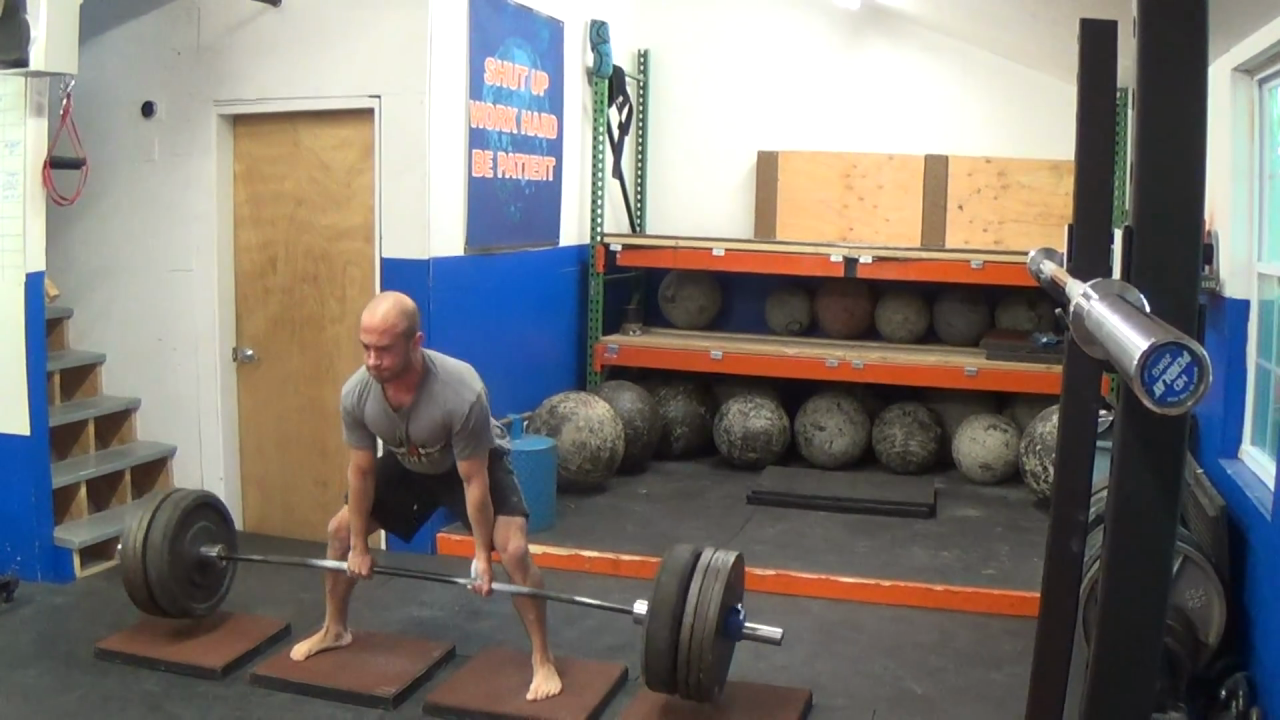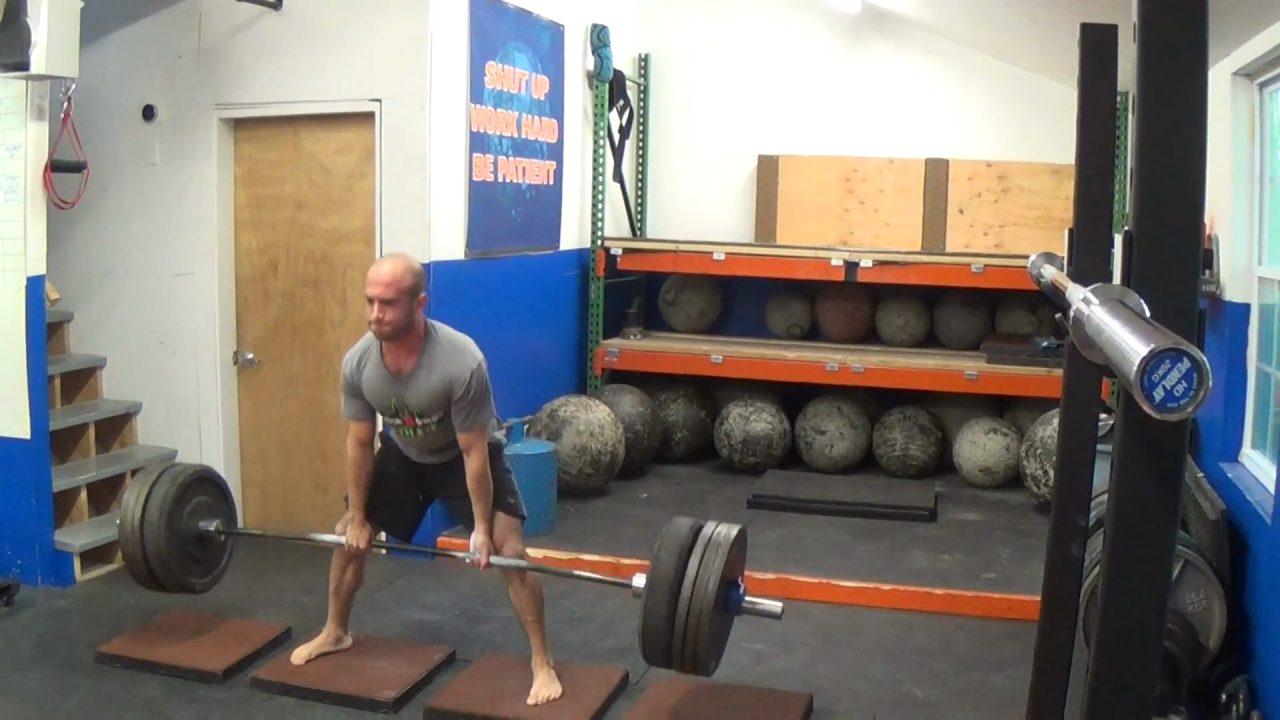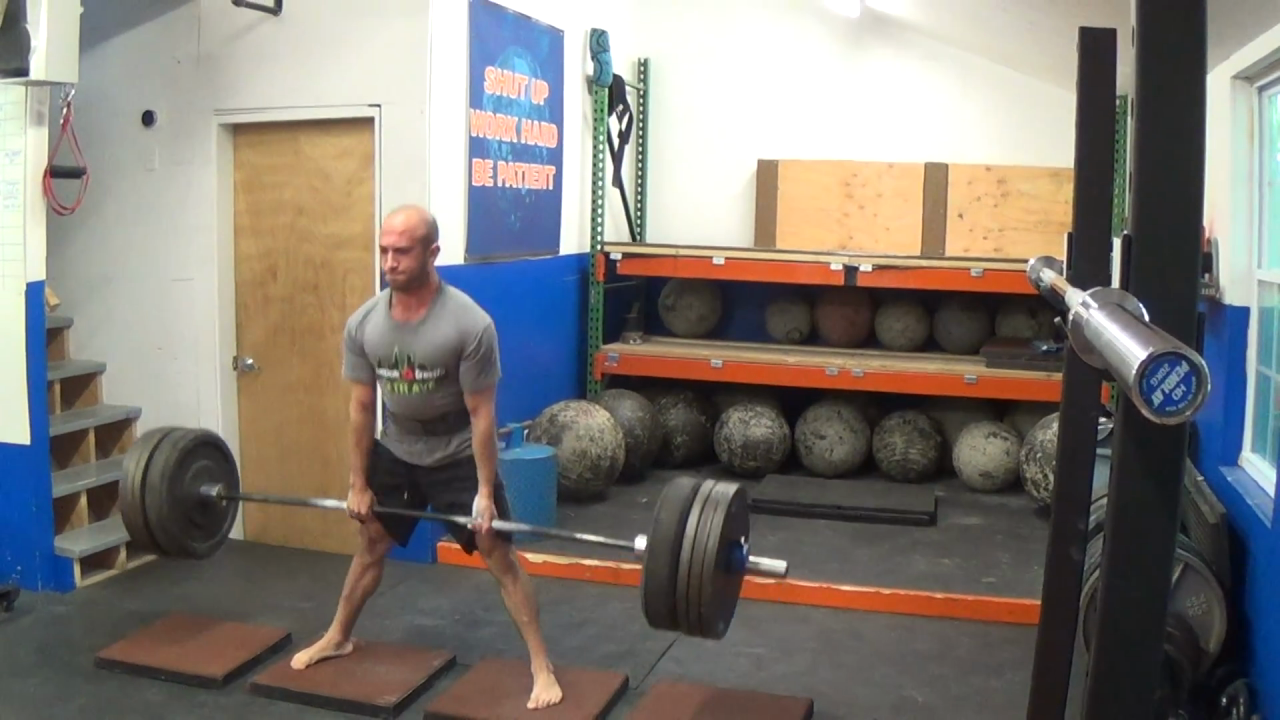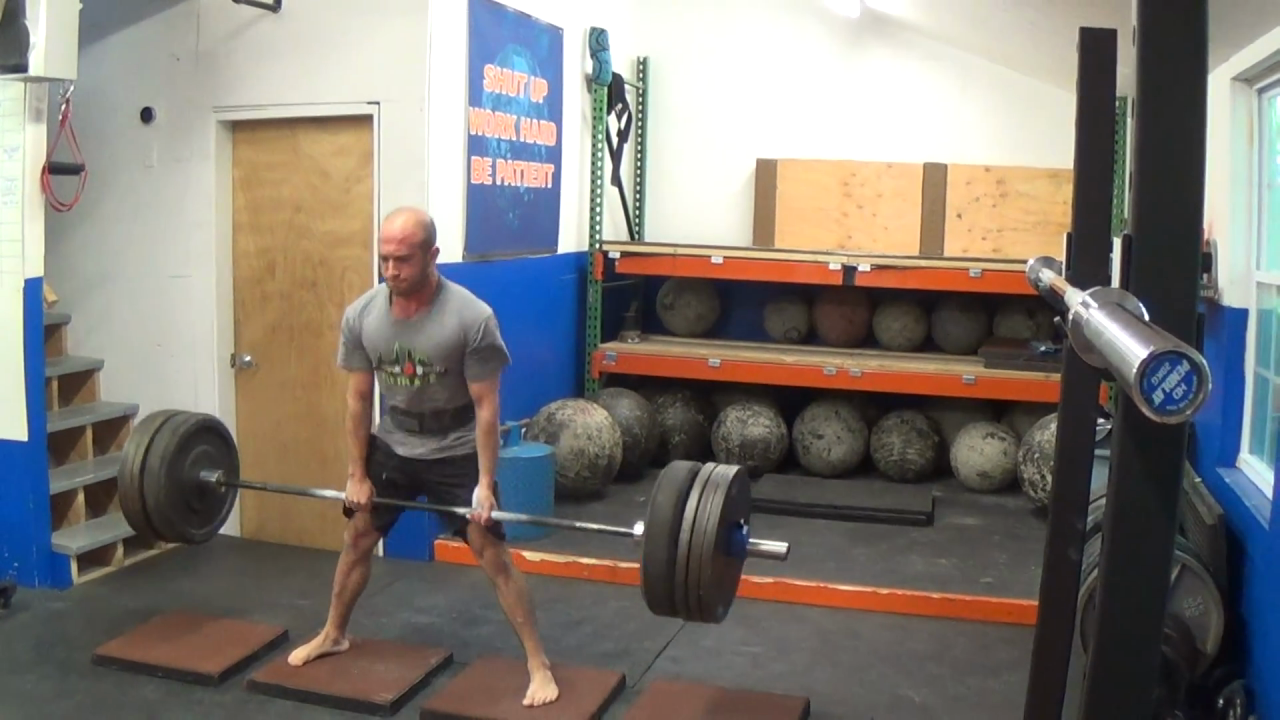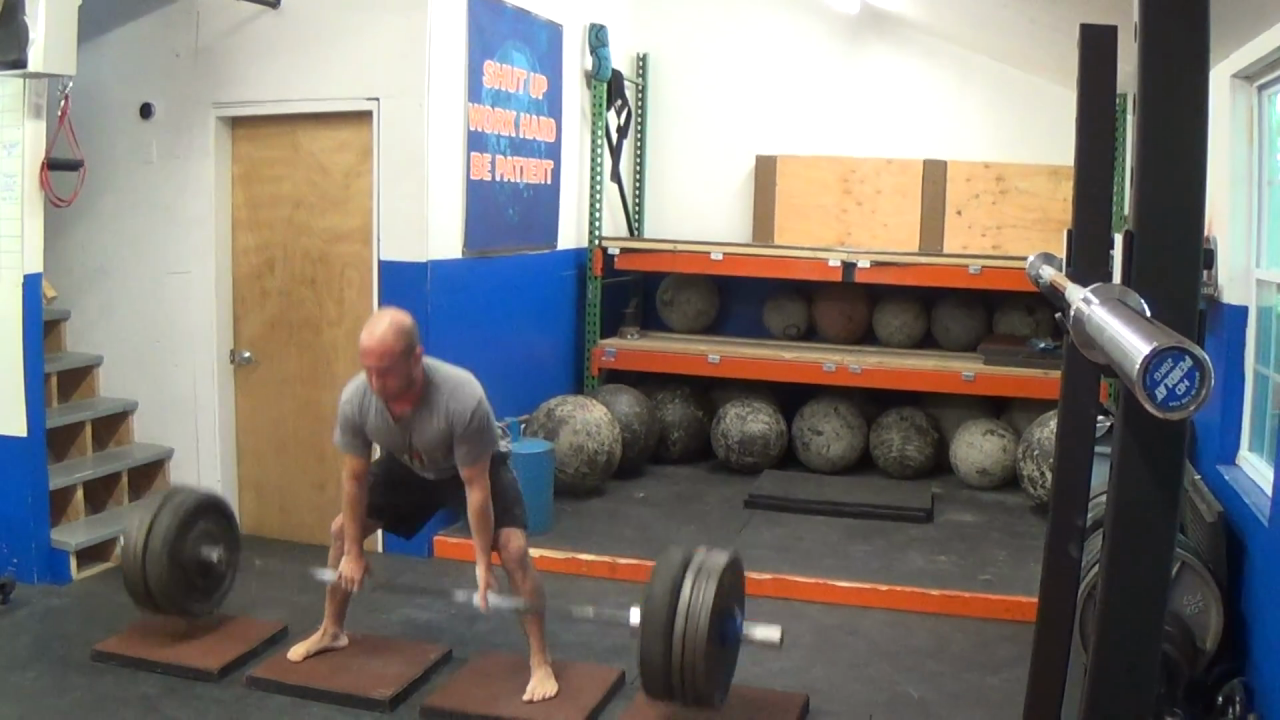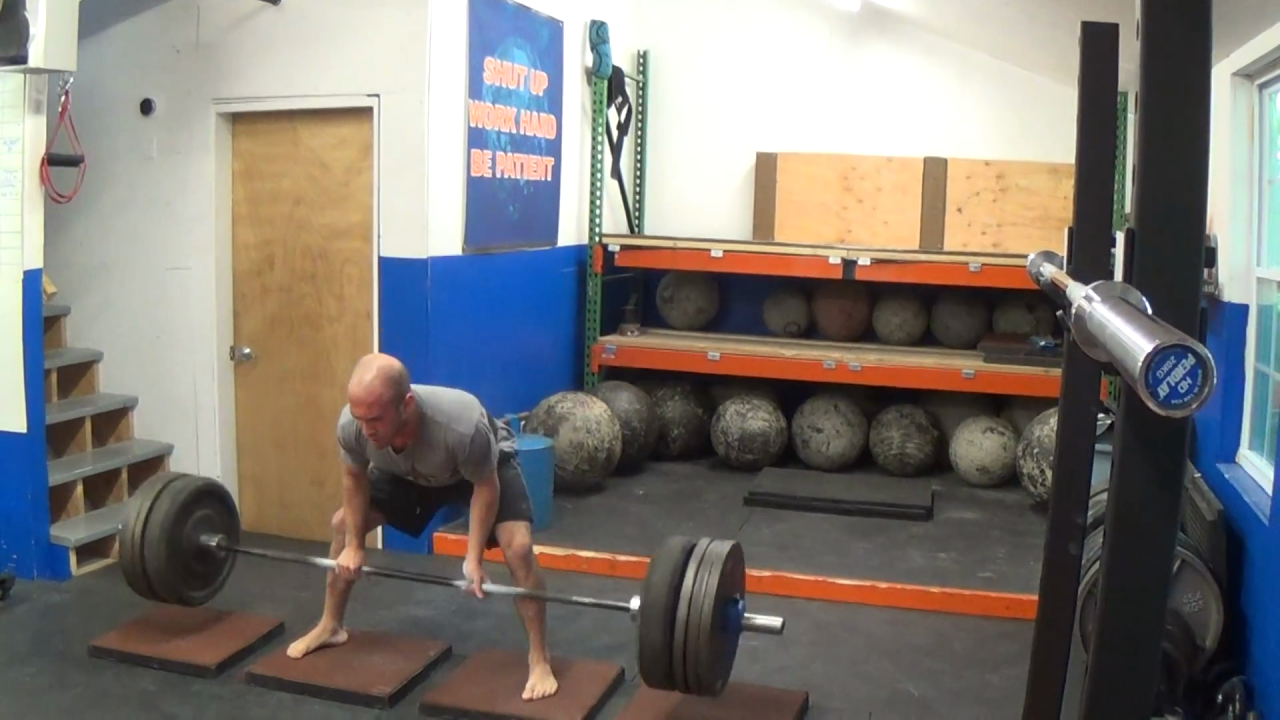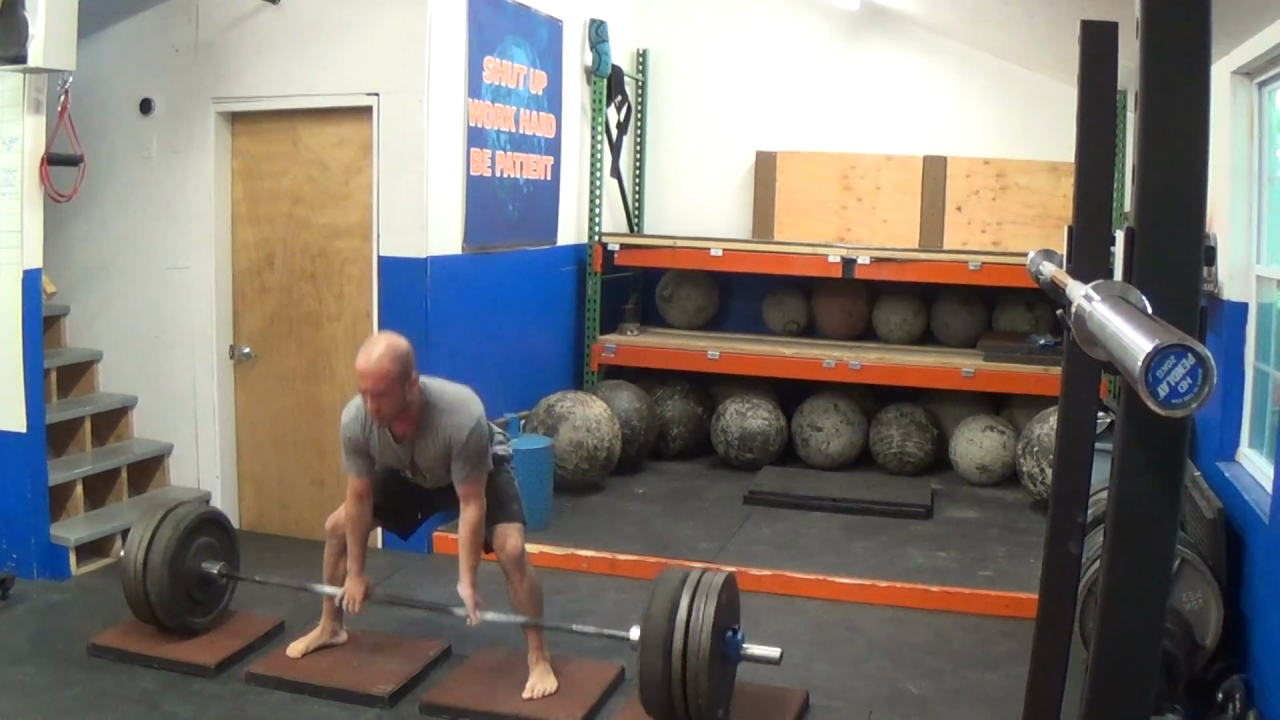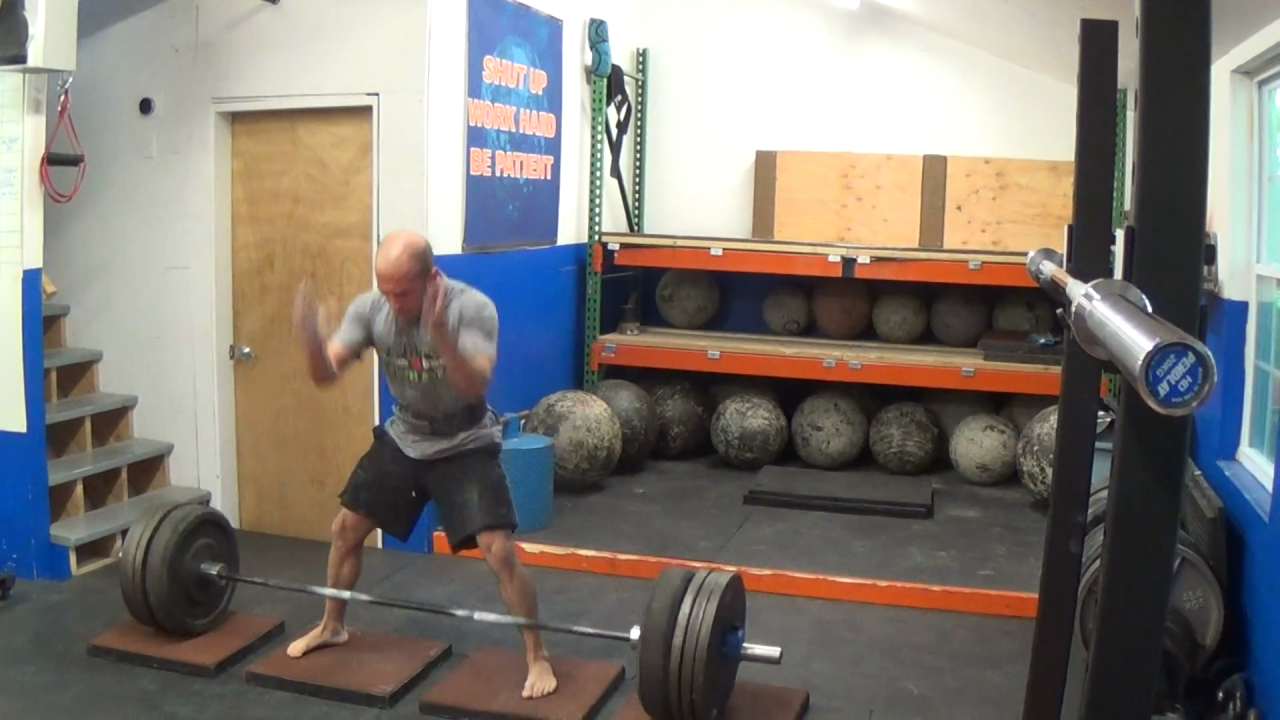
dt=0.2s
person 1, frame 1
left shoulder: (462, 393)
right shoulder: (356, 394)
left elbow: (473, 480)
right elbow: (361, 471)
left wrist: (482, 556)
right wrist: (359, 546)
left hip: (477, 461)
right hip: (407, 464)
left knee: (513, 551)
right knee: (340, 532)
left ankle: (542, 661)
right ankle: (334, 630)
person 1, frame 2
left shoulder: (461, 363)
right shoulder: (357, 362)
left elbow: (474, 451)
right elbow: (360, 444)
left wrist: (481, 529)
right wrist: (357, 518)
left hip: (465, 457)
right hip: (404, 454)
left knee: (508, 551)
right knee: (349, 539)
left ankle: (542, 665)
right ankle: (334, 633)
person 1, frame 3
left shoulder: (469, 323)
right shoulder: (364, 321)
left elbow: (482, 413)
right elbow: (361, 408)
left wrist: (485, 492)
right wrist: (357, 483)
left hip: (459, 455)
right hip: (395, 452)
left knee: (499, 558)
right knee: (370, 548)
left ankle: (541, 667)
right ankle: (337, 639)
person 1, frame 4
left shoulder: (472, 318)
right shoulder: (361, 315)
left elbow: (487, 405)
right elbow: (358, 398)
left wrist: (485, 484)
right wrist: (357, 474)
left hip: (458, 452)
right hip: (392, 448)
left knee: (492, 555)
right knee: (357, 538)
left ankle: (537, 664)
right ankle: (334, 634)
person 1, frame 5
left shoulder: (463, 400)
right shoulder: (355, 402)
left elbow: (476, 486)
right elbow: (354, 478)
left wrist: (482, 563)
right wrist: (352, 554)
left hip: (480, 459)
right hip: (407, 466)
left knee: (514, 551)
right knee: (341, 530)
left ankle: (540, 661)
right ankle: (332, 630)
person 1, frame 6
left shoulder: (462, 423)
right shoulder: (351, 425)
left elbow: (486, 487)
right elbow: (355, 479)
left wrist: (473, 558)
right wrist: (353, 546)
left hip: (485, 462)
left knee: (517, 547)
right knee: (343, 523)
left ankle: (539, 659)
right ankle: (330, 625)
person 1, frame 7
left shoulder: (462, 418)
right shoulder: (356, 418)
left elbow: (473, 501)
right elbow: (358, 494)
left wrist: (467, 576)
right wrist: (354, 574)
left hip: (480, 468)
right hip: (407, 473)
left knee: (510, 552)
right knee: (337, 527)
left ankle: (538, 660)
right ankle: (330, 629)
person 1, frame 8
left shoulder: (471, 305)
right shoulder: (370, 307)
left elbow: (477, 382)
right elbow: (326, 372)
left wrist: (440, 334)
right wrist: (311, 335)
left hip: (467, 444)
right hip: (402, 439)
left knee: (499, 551)
right knee: (345, 530)
left ankle: (537, 657)
right ankle: (331, 628)
